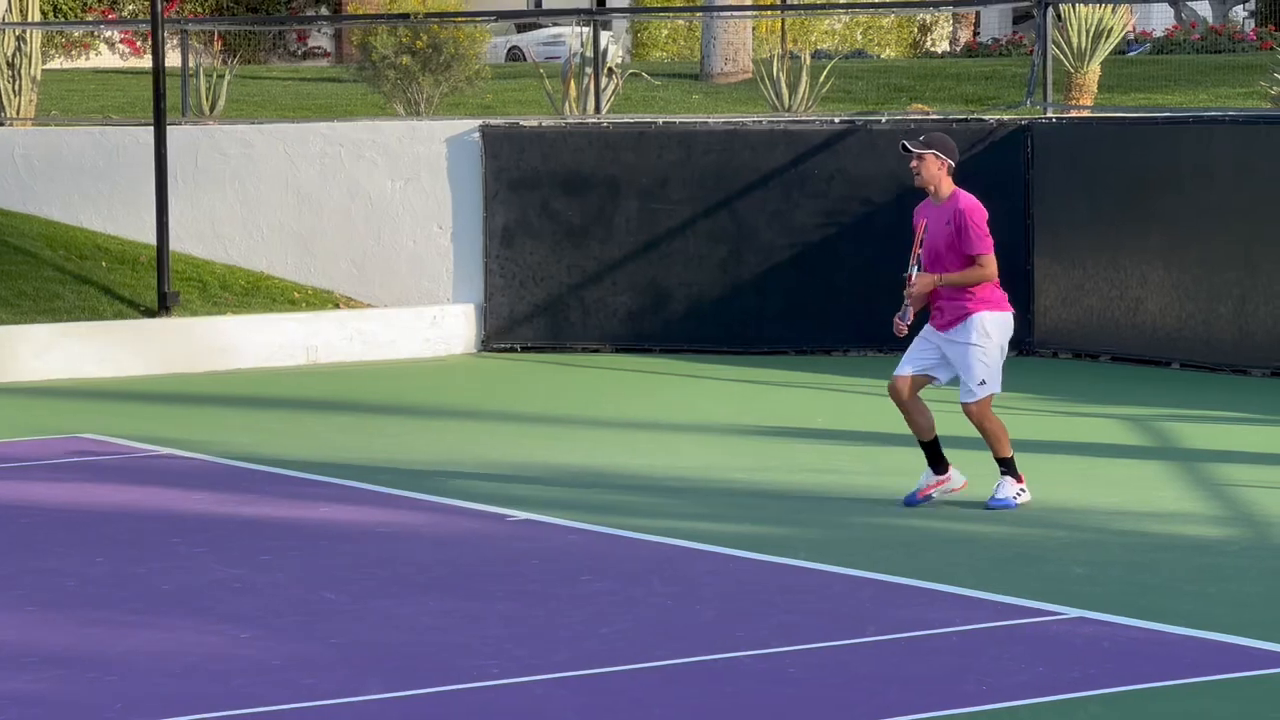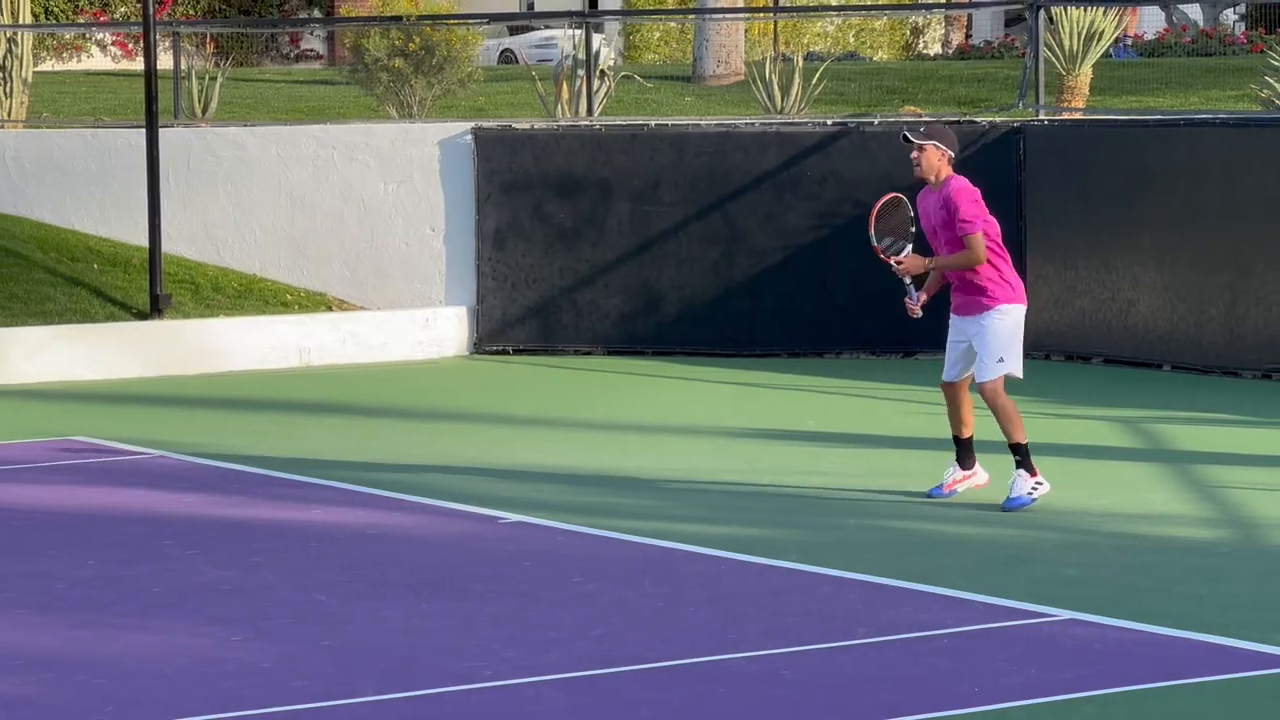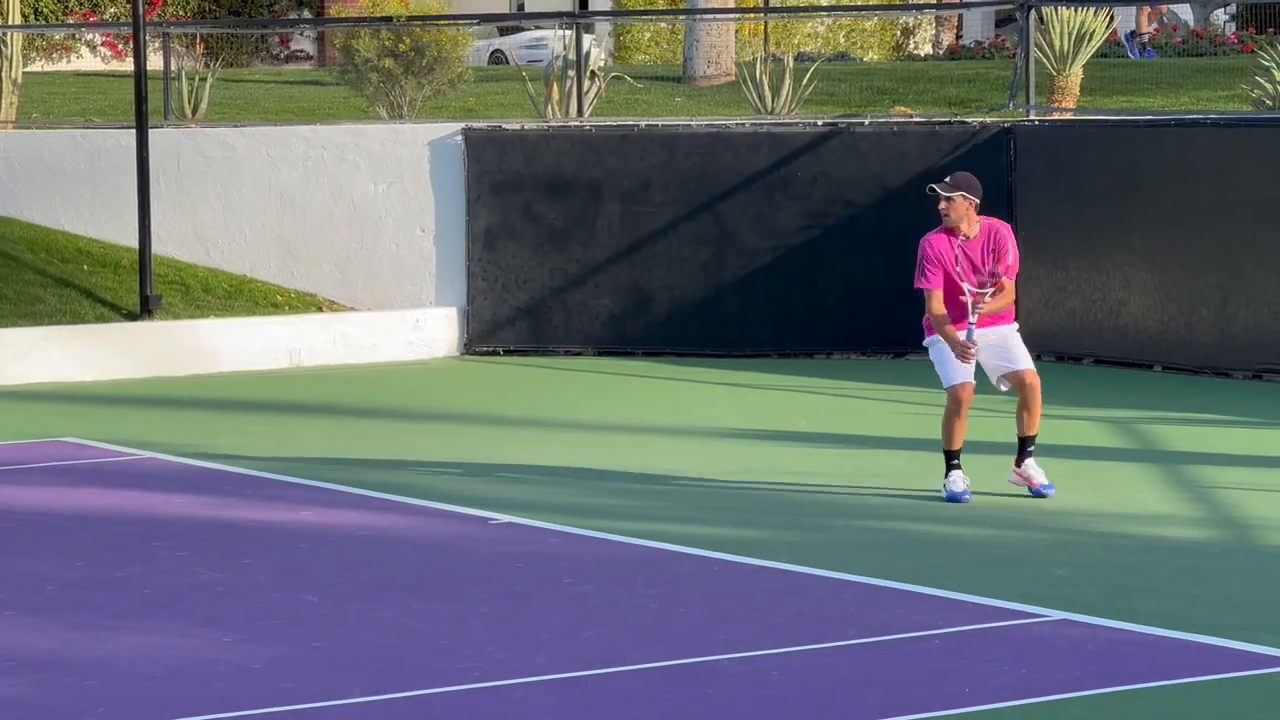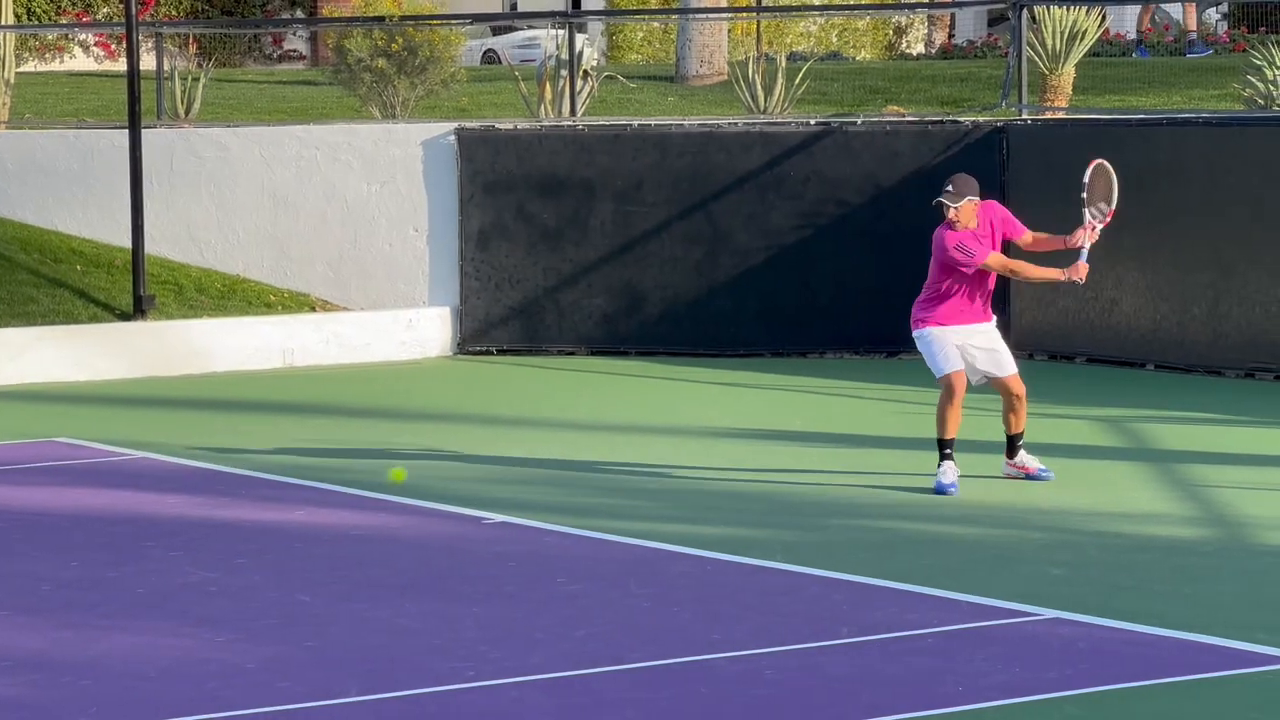
dt=0.4s
person 1, frame 1
left shoulder: (967, 209)
right shoulder: (923, 211)
left elbow: (988, 271)
left wrist: (934, 282)
right wrist: (910, 308)
left hip: (983, 318)
right hip: (942, 322)
left knee: (976, 408)
right knee: (900, 386)
left ankle: (1012, 481)
right ankle: (941, 472)
person 1, frame 2
left shoulder: (959, 193)
right shoulder: (925, 199)
left elbow: (978, 254)
left wrist: (926, 263)
right wrist: (924, 293)
left hip: (998, 303)
right hip: (964, 306)
left knee: (990, 388)
right knee: (952, 386)
left ankle: (1029, 475)
right ankle: (967, 468)
person 1, frame 3
left shoulder: (999, 233)
right shoulder: (932, 243)
left elbow: (1007, 295)
right elbow: (935, 307)
left wrist: (981, 308)
right wrist: (952, 341)
left hip: (996, 326)
right hip: (951, 332)
left knee: (1030, 382)
right knee: (961, 394)
left ankle: (1024, 465)
right ankle: (954, 473)
person 1, frame 4
left shoulder: (993, 212)
right shoulder: (948, 239)
left elbow: (1029, 241)
right elbow: (1010, 269)
left wrist: (1070, 240)
right wrist: (1065, 274)
left hip: (978, 323)
right hip: (935, 324)
left knee: (1016, 391)
right knee: (954, 385)
left ankle: (1014, 456)
right ankle: (946, 464)
